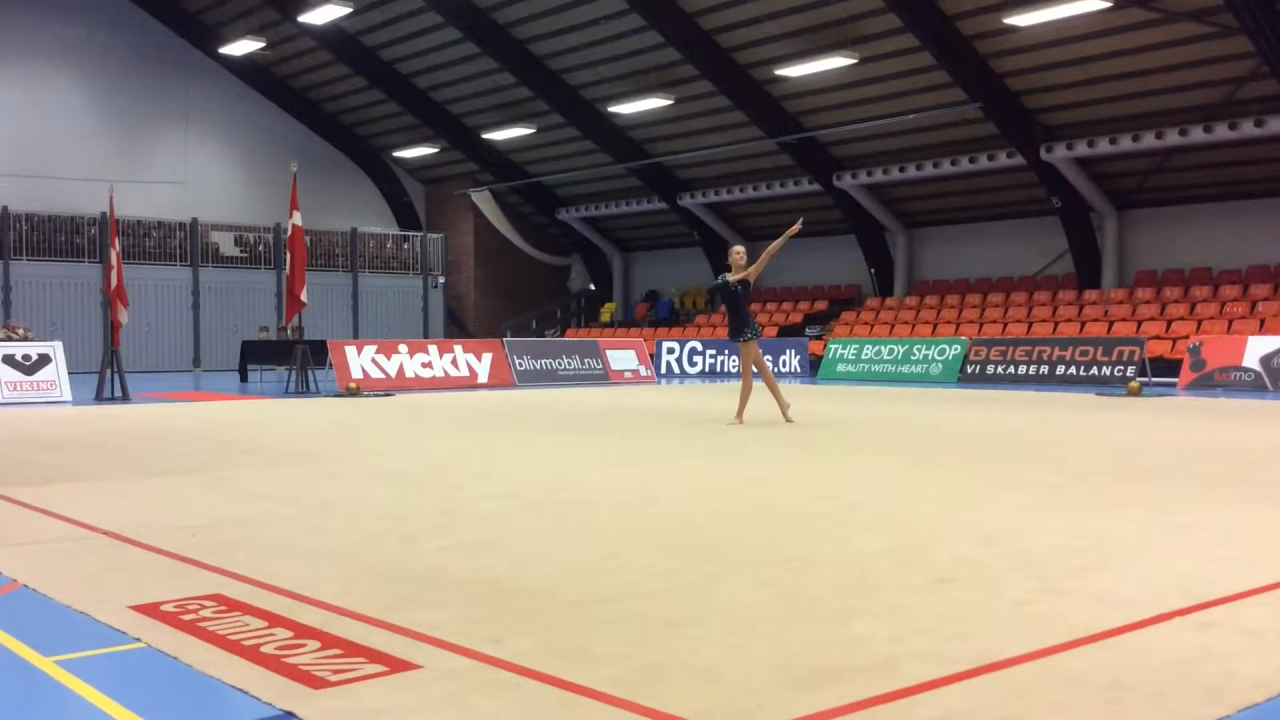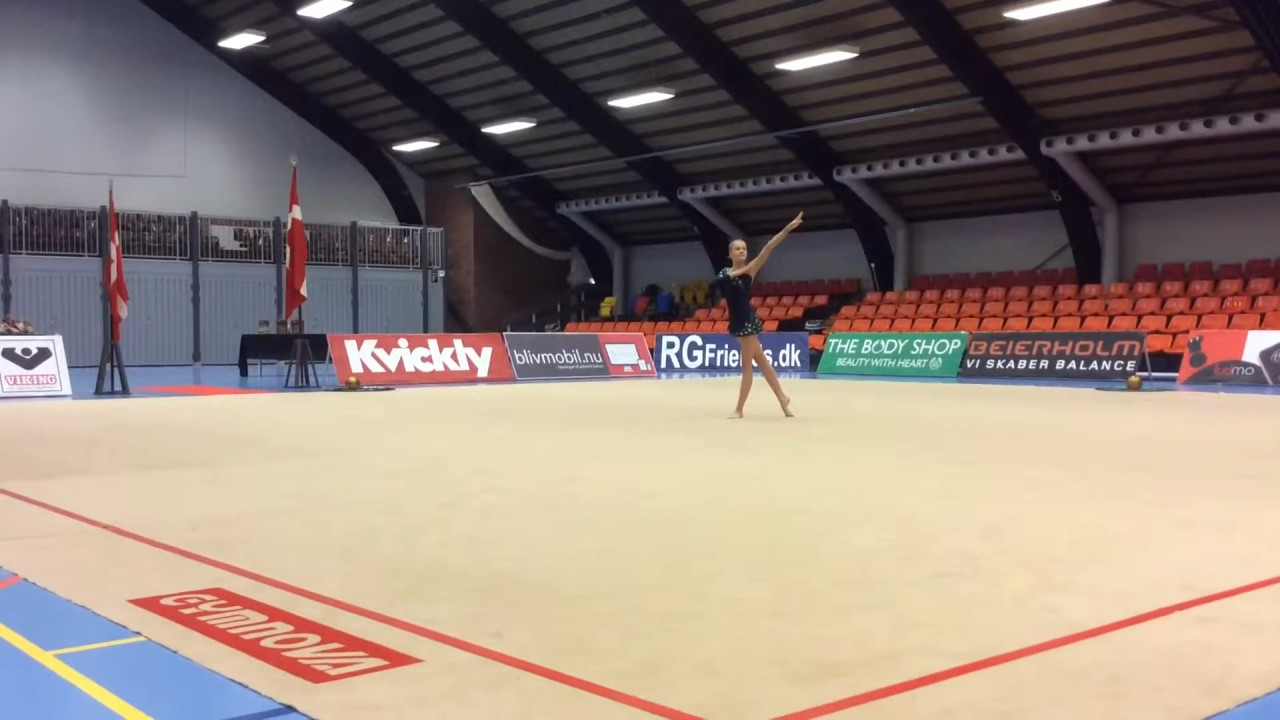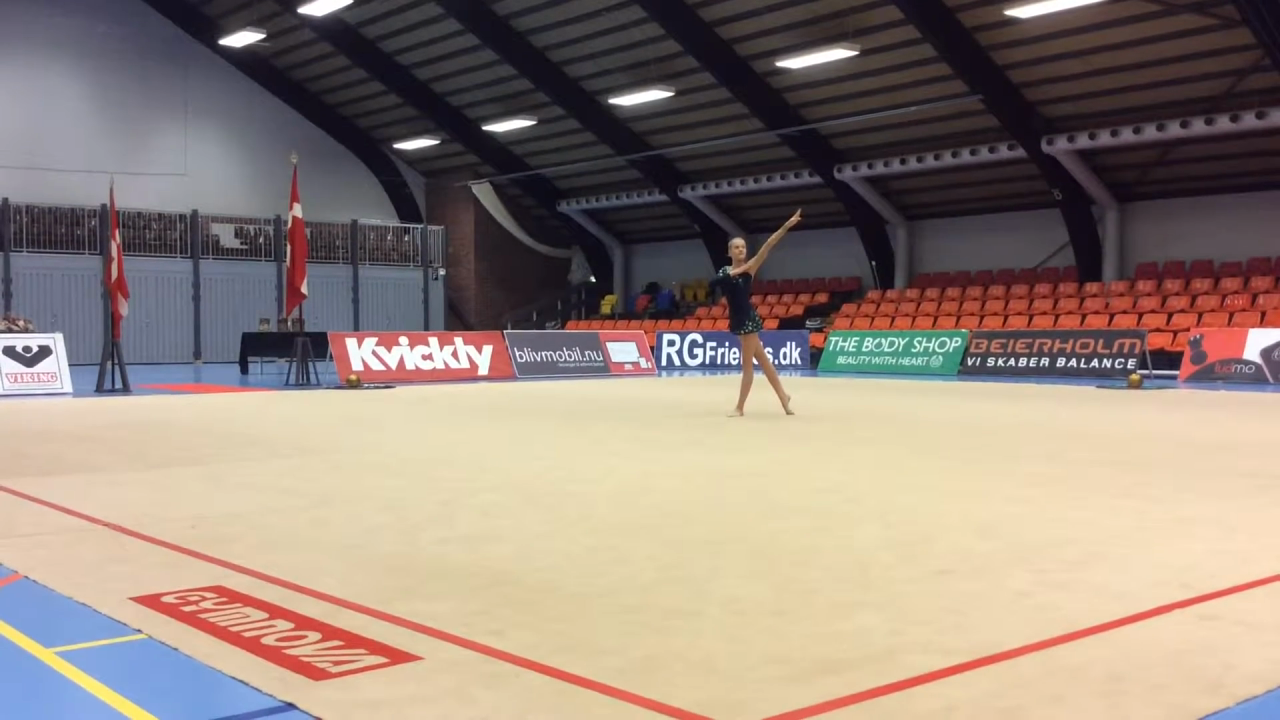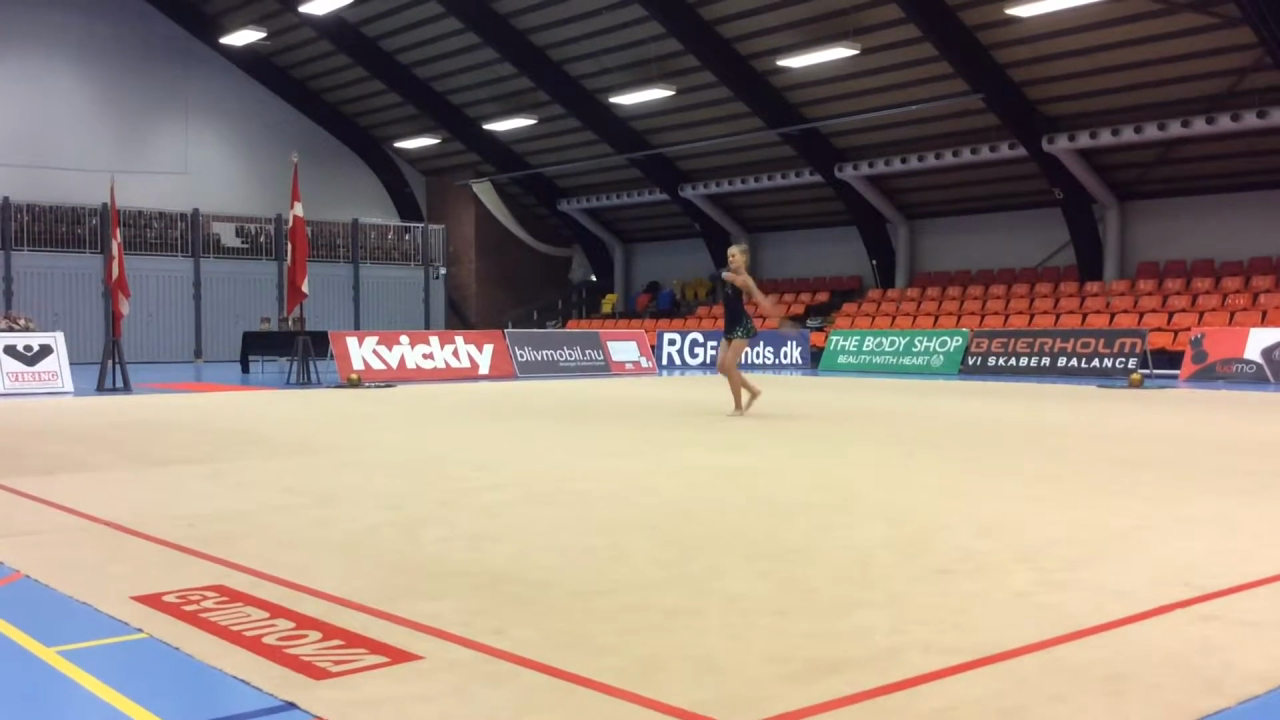
dt=0.7s
person 1, frame 1
left shoulder: (750, 274)
right shoulder: (724, 278)
left elbow: (768, 252)
right elbow: (711, 290)
left wrist: (787, 234)
right wrist: (730, 280)
left hip: (747, 326)
right hip: (736, 327)
left knee: (747, 371)
right knee: (761, 367)
left ankle: (739, 416)
right ankle: (782, 403)
person 1, frame 2
left shoulder: (750, 269)
right shoulder: (725, 272)
left elbow: (769, 247)
right elbow: (714, 284)
left wrist: (788, 228)
right wrist: (732, 275)
left hip: (747, 320)
right hip: (736, 321)
left knee: (747, 366)
right knee: (761, 361)
left ankle: (739, 410)
right ankle: (782, 397)
person 1, frame 3
left shoulder: (750, 267)
right shoulder: (725, 271)
left elbow: (769, 244)
right elbow: (713, 283)
left wrist: (786, 226)
right wrist: (732, 274)
left hip: (748, 319)
right hip: (737, 320)
left knee: (747, 363)
right knee: (762, 359)
left ankle: (740, 407)
right ankle: (783, 396)
person 1, frame 4
left shoulder: (744, 278)
right shoulder: (730, 274)
left elbow: (761, 299)
right wrist: (725, 276)
left hip: (742, 326)
right hip: (731, 325)
left knee: (729, 366)
right knee: (722, 366)
left ankle: (739, 406)
right ankle: (752, 390)
